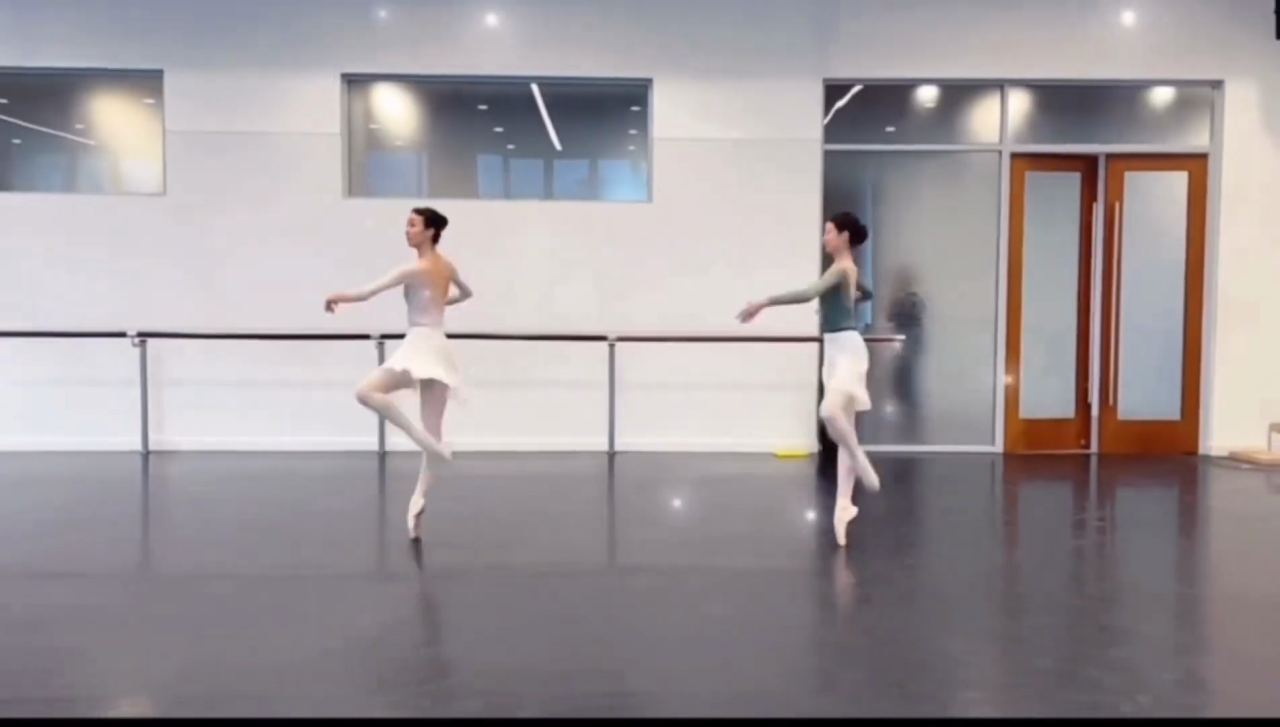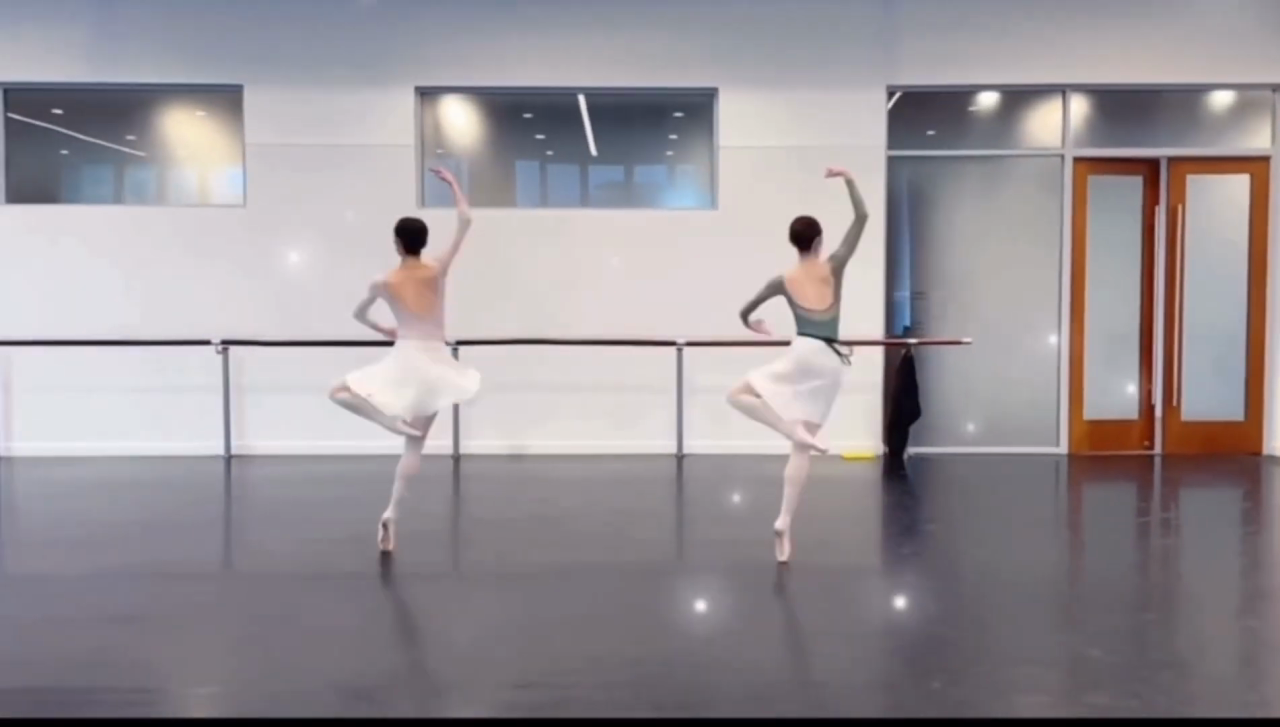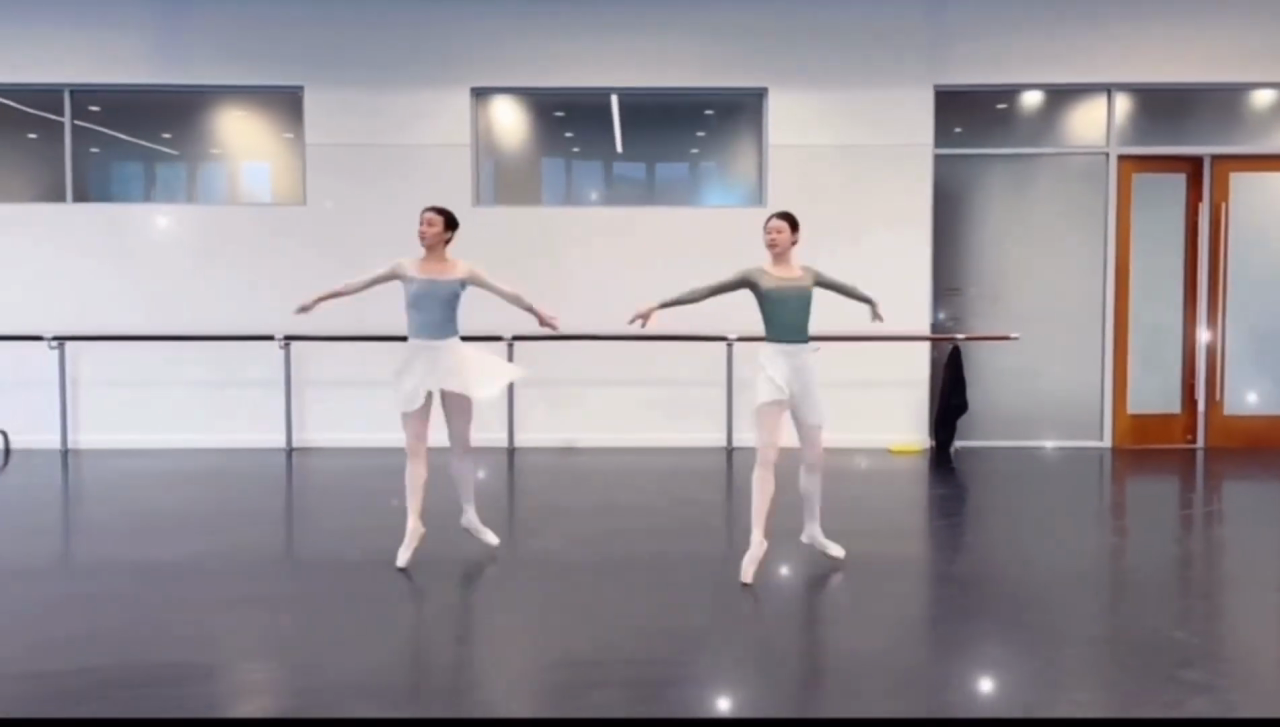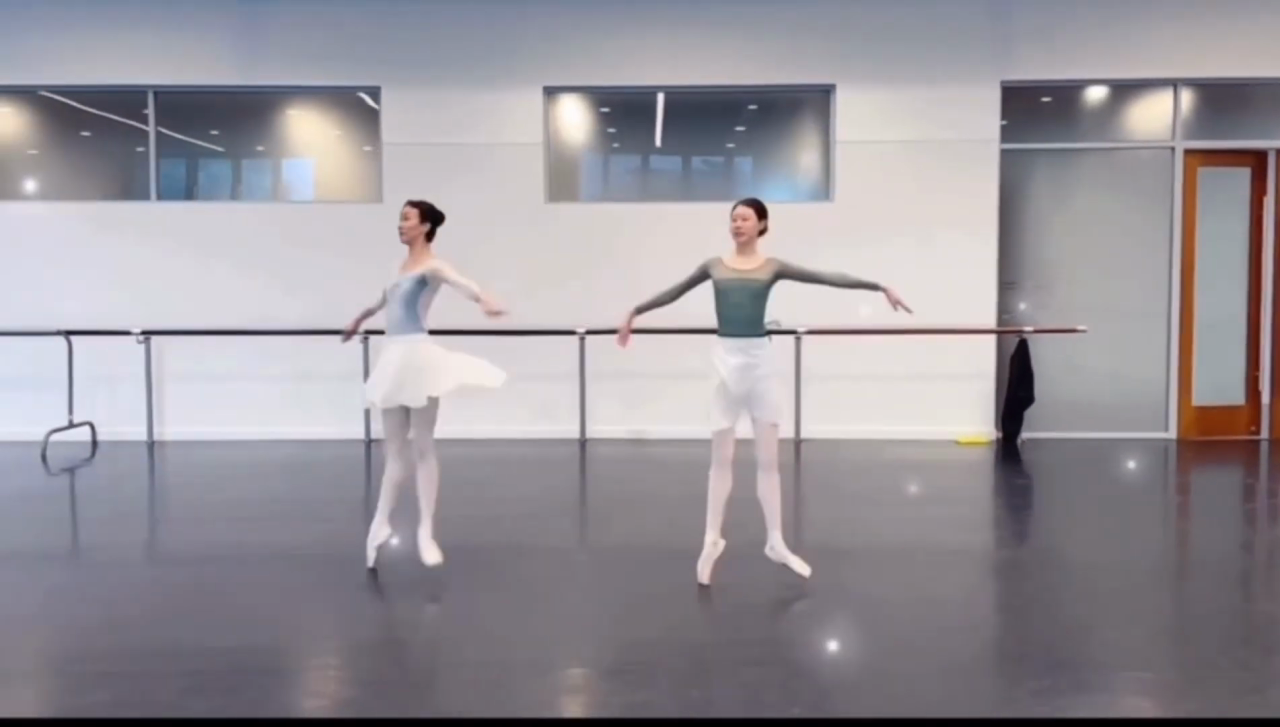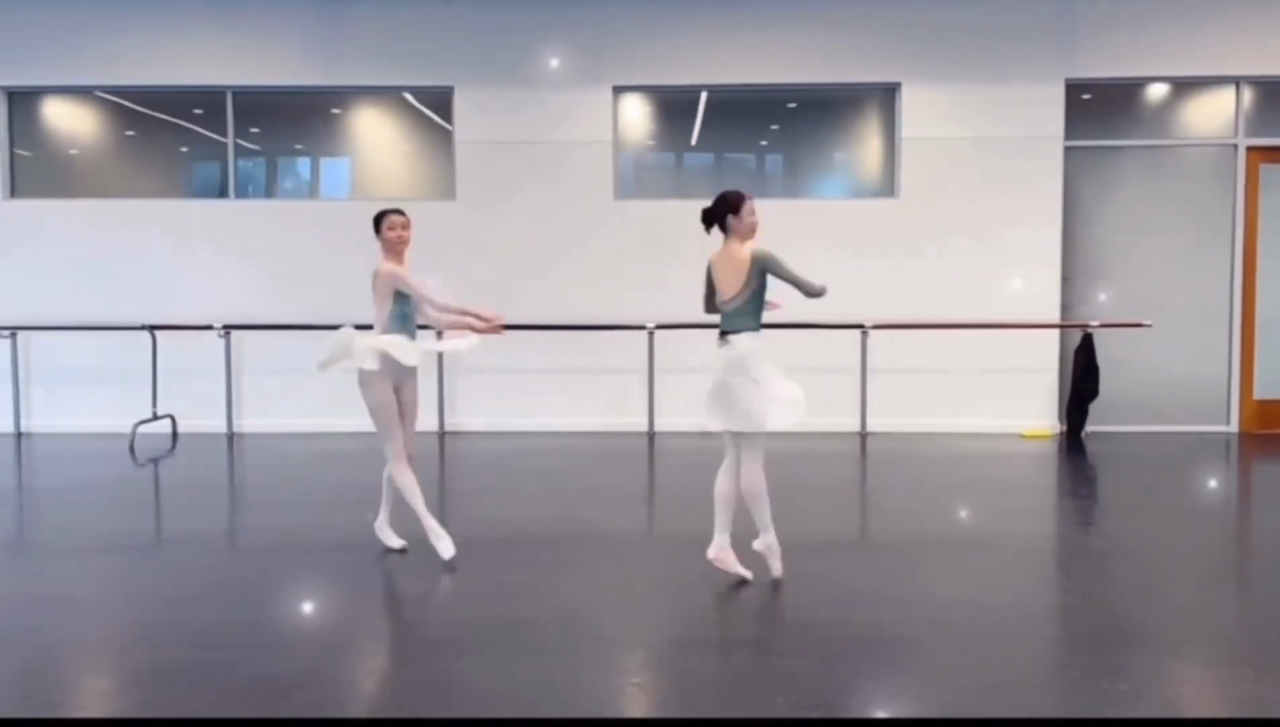
dt=1s
person 1, frame 1
left shoulder: (840, 269)
right shoulder: (847, 270)
left elbow: (810, 294)
right elbow: (861, 294)
left wrist: (763, 302)
left hip: (847, 349)
right hip: (837, 348)
left knee: (832, 412)
right knee: (845, 431)
left ankle: (860, 461)
right ankle: (844, 505)
person 1, frame 2
left shoulder: (785, 280)
right shoulder: (834, 265)
left elbow: (748, 308)
right elbow: (862, 218)
left wrist: (748, 320)
right wrist: (847, 179)
left hip: (802, 356)
right hip: (828, 361)
right knee: (800, 452)
right ankle: (785, 521)
person 1, frame 3
left shoulder: (809, 275)
right shoulder: (754, 274)
left elbow: (842, 287)
right elbow: (704, 291)
left wrist: (871, 302)
right wrist: (657, 306)
left hip: (802, 363)
right hip: (772, 362)
left knee: (814, 458)
right knee: (766, 457)
left ankle: (813, 530)
right ankle: (756, 541)
person 1, frame 4
left shoulder: (774, 266)
right shoulder: (713, 265)
left elbow: (831, 278)
right elbow: (673, 292)
left wrist: (881, 287)
right wrist: (633, 314)
left hip: (759, 359)
right hip: (725, 359)
left knee: (767, 460)
right knee: (721, 459)
left ankle: (776, 542)
right ankle: (711, 540)
person 1, frame 5
left shoulder: (717, 260)
right shoulder: (756, 255)
right elbow: (813, 290)
right wrist: (815, 285)
left hip: (729, 356)
right hip: (748, 355)
left knee: (735, 459)
right knee: (751, 459)
left ankle: (721, 543)
right ankle: (768, 539)
person 2, frame 1
left shoulder: (412, 270)
right shoulder: (447, 266)
left elbow: (366, 293)
right elbow: (466, 292)
left wrist: (339, 297)
left hip: (421, 346)
right hip: (434, 346)
left knee: (365, 392)
right knee: (430, 432)
right ankle: (418, 499)
person 2, frame 2
left shoulder: (384, 282)
right shoulder: (439, 270)
left elbow: (359, 314)
right elbow: (466, 222)
left wrist: (383, 329)
right wrist: (454, 185)
left hip: (404, 362)
right hip: (436, 364)
left knee: (339, 393)
right knee: (415, 448)
right ankle: (391, 513)
person 2, frame 3
left shoulder: (464, 271)
right shoulder: (405, 268)
left elbow: (507, 294)
right elbow: (360, 283)
left wrist: (537, 313)
right wrist: (320, 298)
left hip: (453, 361)
right hip: (418, 363)
left knee: (461, 447)
right knee: (415, 451)
left ankle: (469, 514)
right ankle: (413, 526)
person 2, frame 4
left shoulder: (434, 266)
right shoulder: (403, 269)
left elbow: (462, 283)
right elbow: (387, 299)
left wrist: (485, 301)
right wrist: (359, 318)
left hip: (419, 359)
right hip: (395, 360)
left knee: (421, 449)
right knee: (395, 451)
left ankle: (426, 531)
right ankle: (380, 525)
person 2, frame 5
left shoulder: (402, 275)
right shoulder: (388, 271)
left elbow: (426, 309)
right elbow: (433, 305)
left wrist: (476, 317)
right wrist: (476, 323)
left hip: (401, 366)
right hip: (378, 364)
left knee: (401, 451)
right knee: (396, 453)
left ankle: (383, 521)
right ankle: (429, 523)
